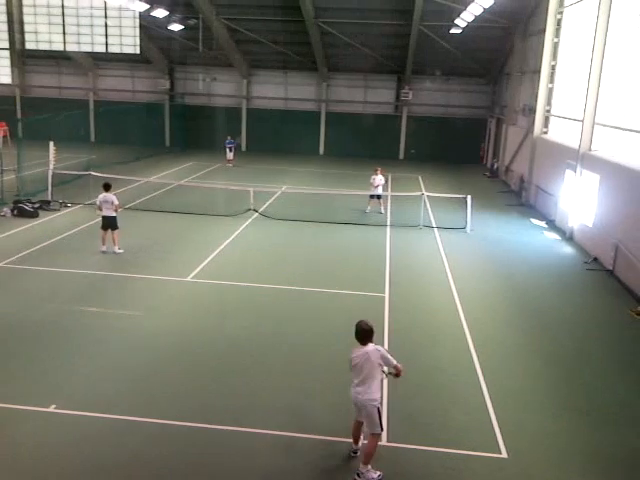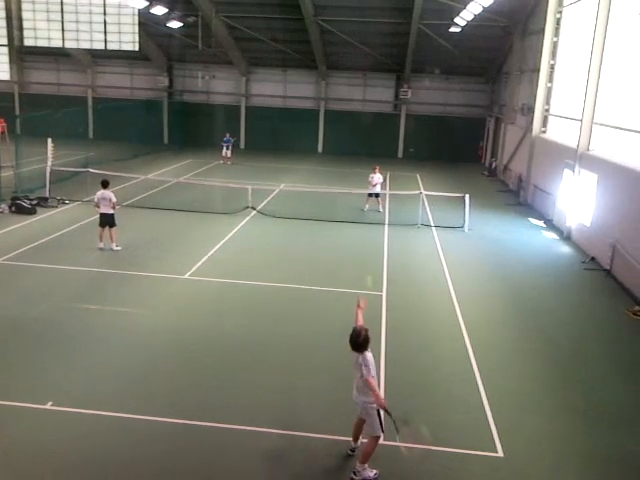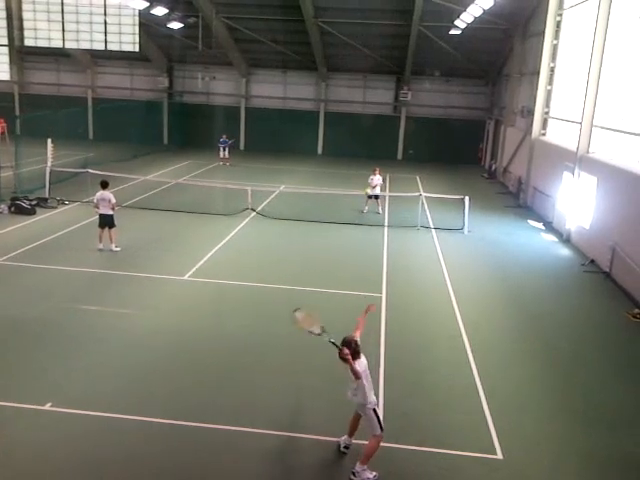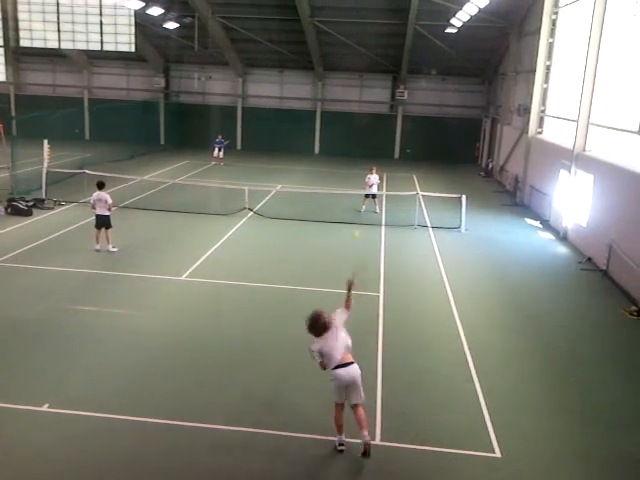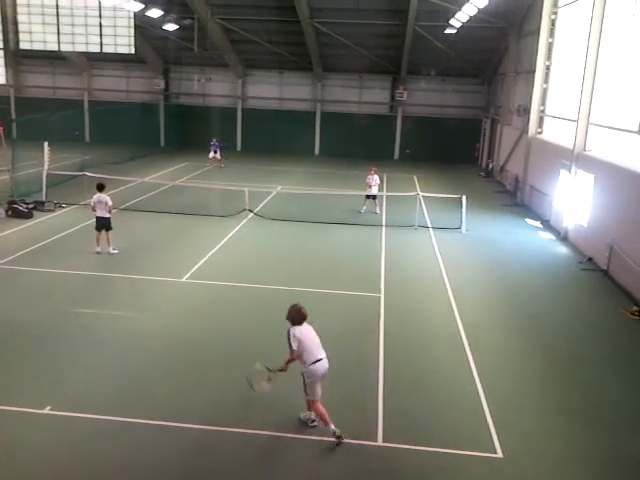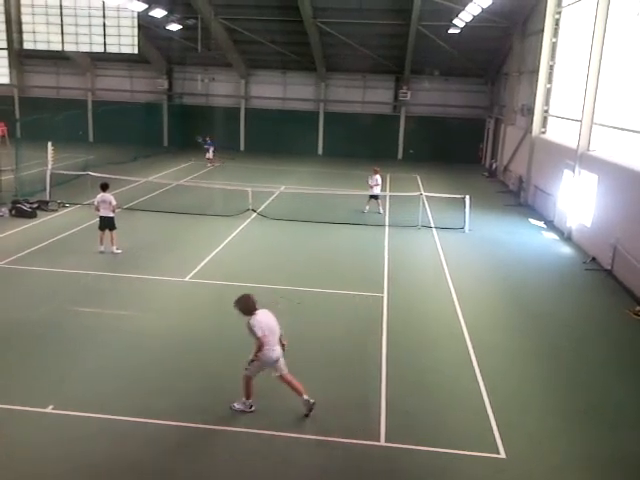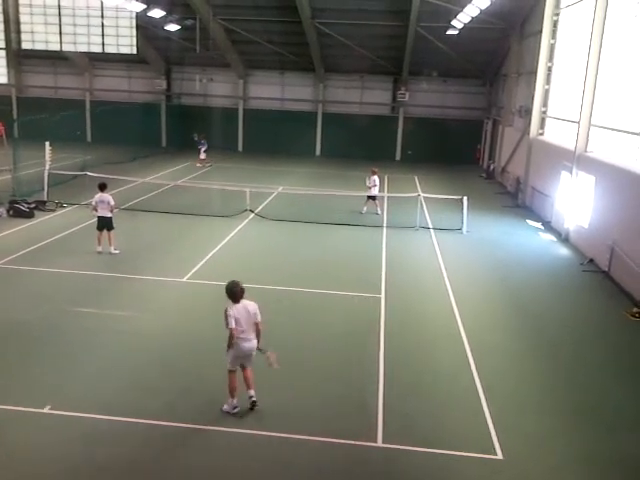
dt=0.4s
person 1, frame 1
left shoulder: (354, 354)
right shoulder: (378, 351)
right elbow: (398, 369)
right wrist: (397, 374)
left hip: (356, 394)
right hip: (371, 397)
left knee: (359, 421)
right knee: (375, 433)
left ankle: (355, 449)
person 1, frame 2
left shoulder: (357, 349)
right shoulder: (366, 357)
left elbow: (359, 324)
right elbow: (369, 381)
left wrist: (359, 309)
right wrist: (379, 397)
left hip: (359, 395)
right hip: (368, 400)
left knee: (361, 419)
right knee: (375, 435)
left ankle: (354, 446)
person 1, frame 3
left shoulder: (352, 354)
right shoulder: (358, 365)
left elbow: (358, 329)
right elbow: (356, 376)
left wrist: (365, 313)
right wrist: (350, 362)
left hip: (357, 396)
right hip: (366, 402)
left knee: (358, 415)
right knee: (377, 436)
left ankle: (346, 441)
person 1, frame 4
left shoulder: (315, 346)
right shoulder: (335, 325)
left elbow: (323, 367)
right elbow: (347, 307)
right wrist: (349, 290)
left hip: (337, 374)
right hip: (352, 370)
left knee: (339, 406)
right knee: (357, 406)
left ankle: (340, 440)
right ankle: (365, 436)
person 1, frame 5
left shoulder: (292, 331)
right shoulder: (308, 327)
left elbow: (294, 356)
left wrist: (286, 364)
left hip: (312, 369)
right hip: (323, 363)
left knee: (314, 402)
right knee: (312, 394)
left ankle: (334, 430)
right ankle: (310, 416)
person 1, frame 6
left shoulder: (252, 322)
right shoulder: (266, 312)
left elbow: (261, 342)
right elbow: (277, 330)
left wrist: (255, 354)
right wrist: (282, 342)
left hip: (265, 355)
right hip: (276, 351)
left knee: (247, 376)
right knee: (286, 377)
left ankle: (247, 404)
right ankle: (306, 400)
person 1, frame 7
left shoulder: (230, 310)
right shoulder: (253, 305)
left elbow: (232, 333)
right elbow: (258, 327)
left wrist: (229, 345)
right wrist: (257, 342)
left hip: (238, 345)
right hip: (252, 343)
left knee: (232, 372)
right knee: (246, 367)
left ankle: (232, 404)
right ankle: (251, 395)
